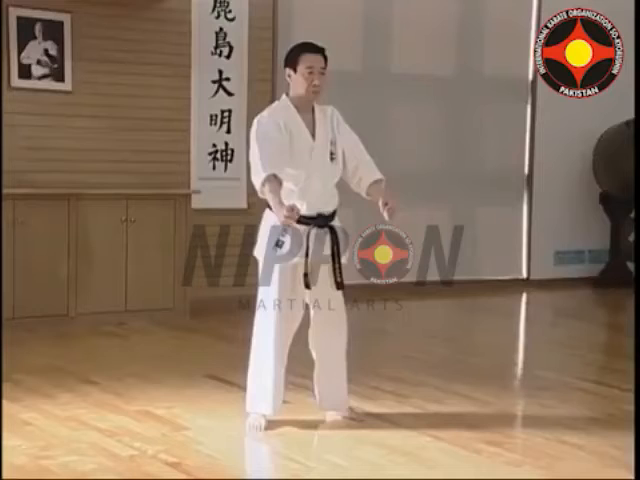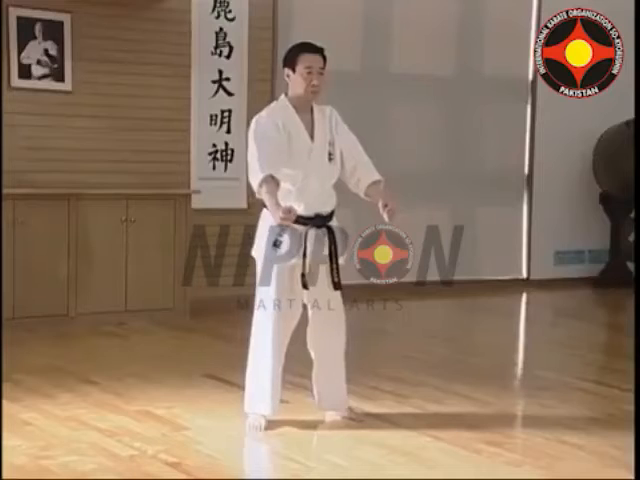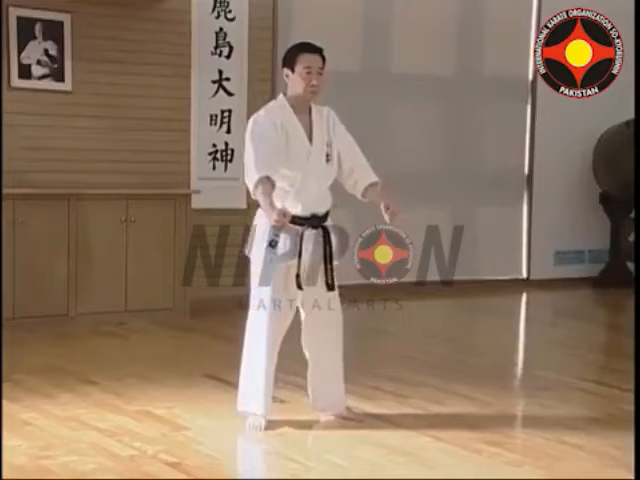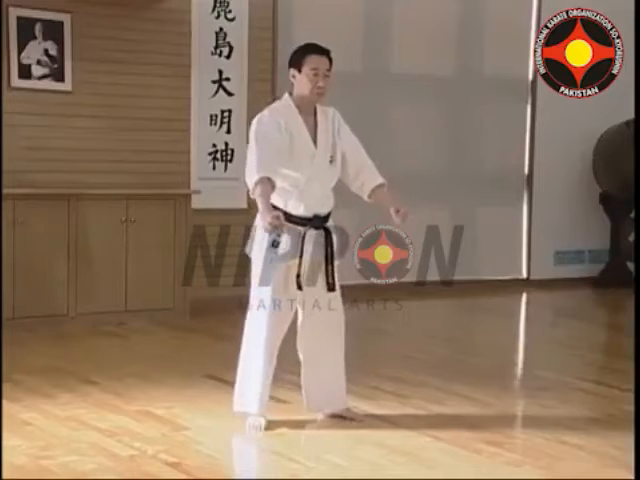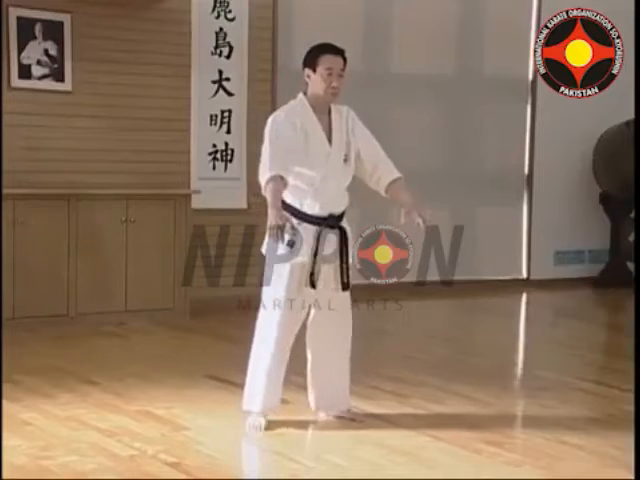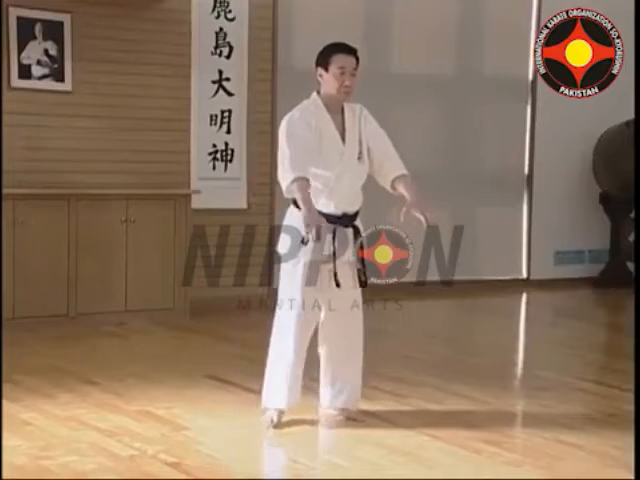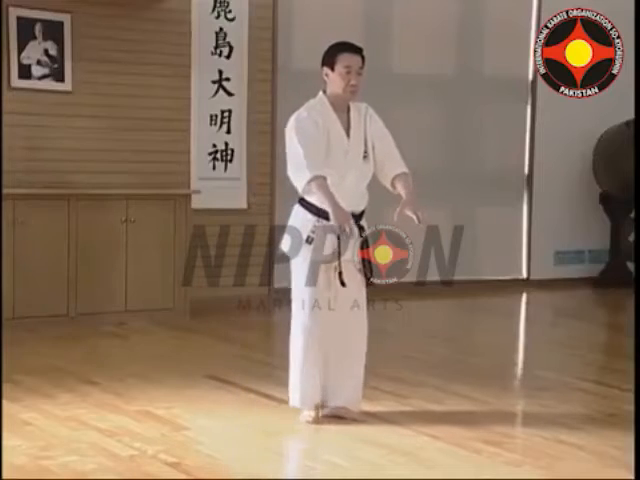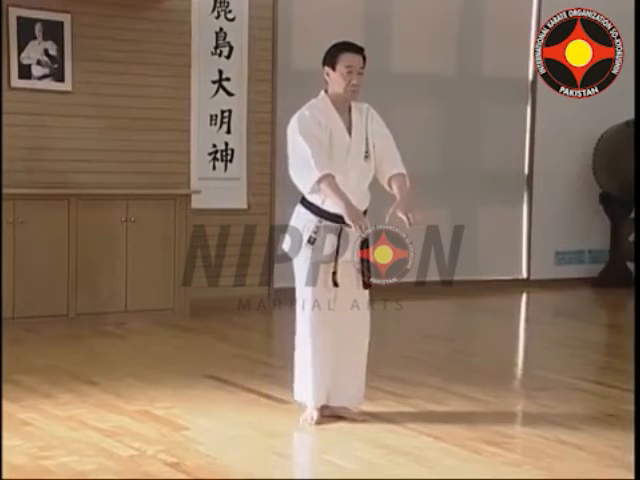
dt=0.2s
person 1, frame 1
left shoulder: (332, 119)
right shoulder: (270, 121)
left elbow: (360, 167)
right elbow: (265, 170)
left wrist: (382, 197)
right wrist: (278, 205)
left hip: (324, 232)
right hip: (285, 231)
left knee: (331, 319)
right knee: (276, 319)
left ankle: (333, 400)
right ankle: (261, 406)
person 1, frame 2
left shoulder: (331, 120)
right shoulder: (268, 121)
left elbow: (358, 167)
right elbow: (263, 170)
left wrist: (381, 198)
right wrist: (274, 206)
left hip: (321, 232)
right hip: (282, 232)
left knee: (330, 319)
right knee: (273, 319)
left ankle: (333, 400)
right ankle: (260, 406)
person 1, frame 3
left shoulder: (328, 120)
right shoulder: (266, 121)
left elbow: (355, 169)
right elbow: (260, 170)
left wrist: (382, 201)
right wrist: (269, 207)
left hip: (316, 232)
right hip: (279, 231)
left knee: (325, 318)
right knee: (268, 319)
left ankle: (330, 400)
right ankle: (256, 406)
person 1, frame 4
left shoulder: (333, 121)
right shoulder: (271, 121)
left elbow: (361, 170)
right elbow: (259, 169)
left wrist: (391, 205)
right wrist: (265, 208)
left hip: (318, 233)
right hip: (280, 231)
left knee: (326, 317)
right knee: (267, 319)
left ankle: (327, 399)
right ankle: (253, 406)
person 1, frame 5
left shoulder: (347, 119)
right shoulder: (285, 120)
left elbow: (378, 166)
right elbow: (272, 167)
left wrist: (406, 201)
right wrist: (274, 207)
left hip: (332, 231)
right hip: (295, 229)
left knee: (335, 317)
right knee: (279, 316)
left ankle: (329, 400)
right ankle: (258, 406)
person 1, frame 6
left shoulder: (361, 118)
right shoulder: (299, 120)
left elbow: (388, 163)
right elbow: (293, 169)
left wrist: (410, 196)
right wrist: (307, 207)
left hip: (347, 228)
right hip: (308, 227)
left knee: (346, 317)
right knee: (297, 315)
left ankle: (336, 400)
right ankle: (277, 402)
person 1, frame 7
left shoulder: (367, 117)
right shoulder: (305, 119)
left elbow: (390, 163)
right elbow: (307, 169)
left wrist: (406, 196)
right wrist: (333, 207)
left hip: (353, 227)
right hip: (314, 225)
left knee: (351, 315)
right knee: (311, 314)
left ankle: (338, 399)
right ankle: (309, 399)
person 1, frame 8
left shoulder: (369, 117)
right shoulder: (307, 119)
left elbow: (390, 163)
right elbow: (314, 169)
left wrist: (401, 197)
right wrist: (345, 205)
left hip: (353, 229)
right hip: (316, 225)
left knee: (353, 316)
right knee: (314, 314)
left ankle: (339, 398)
right ankle: (313, 400)
